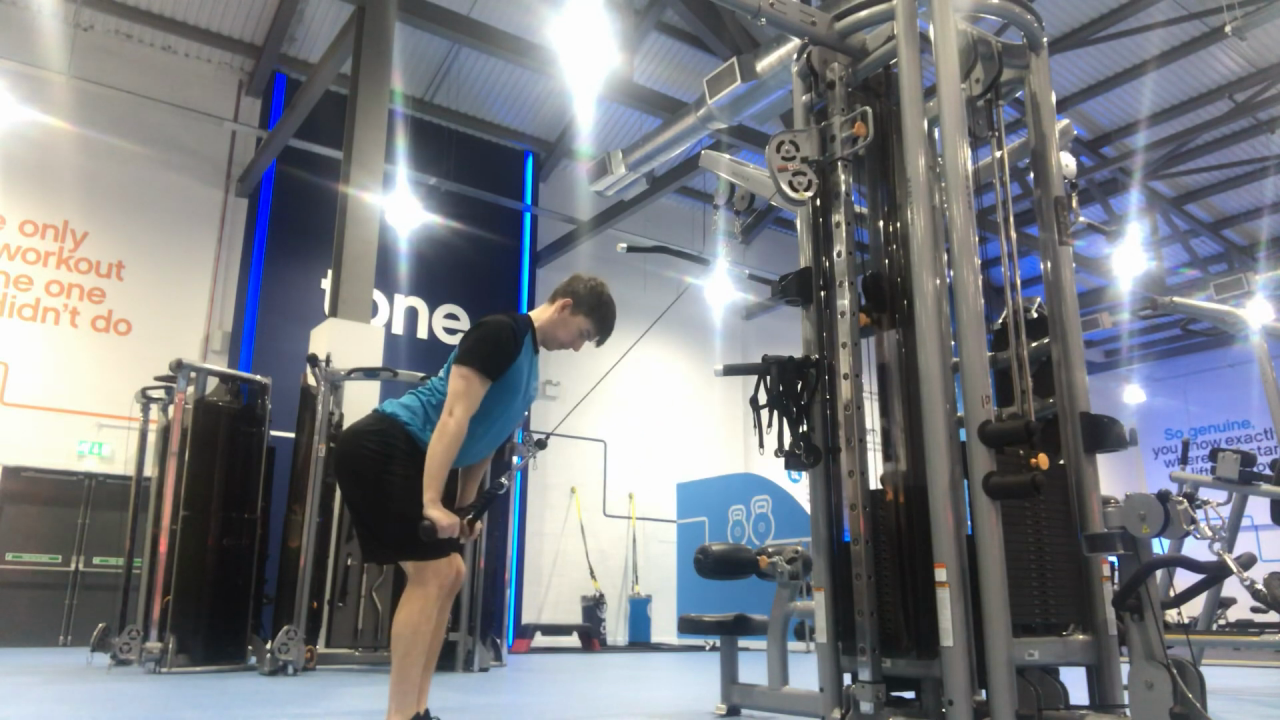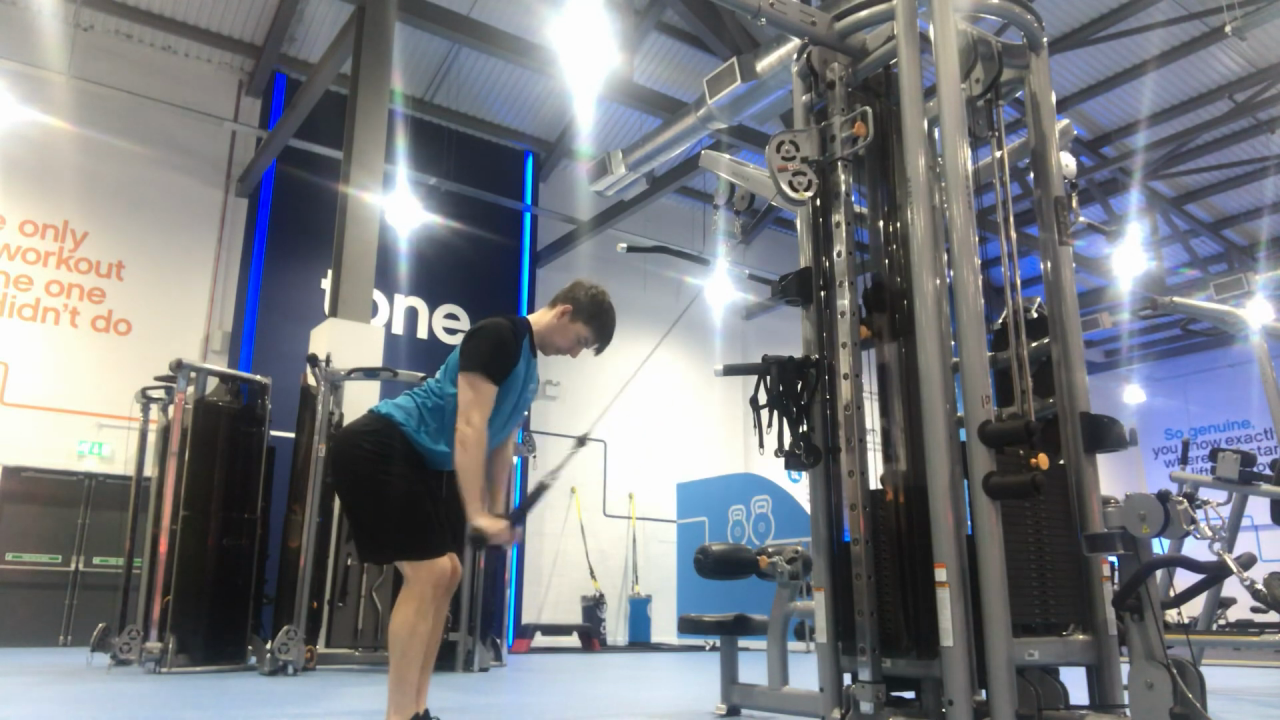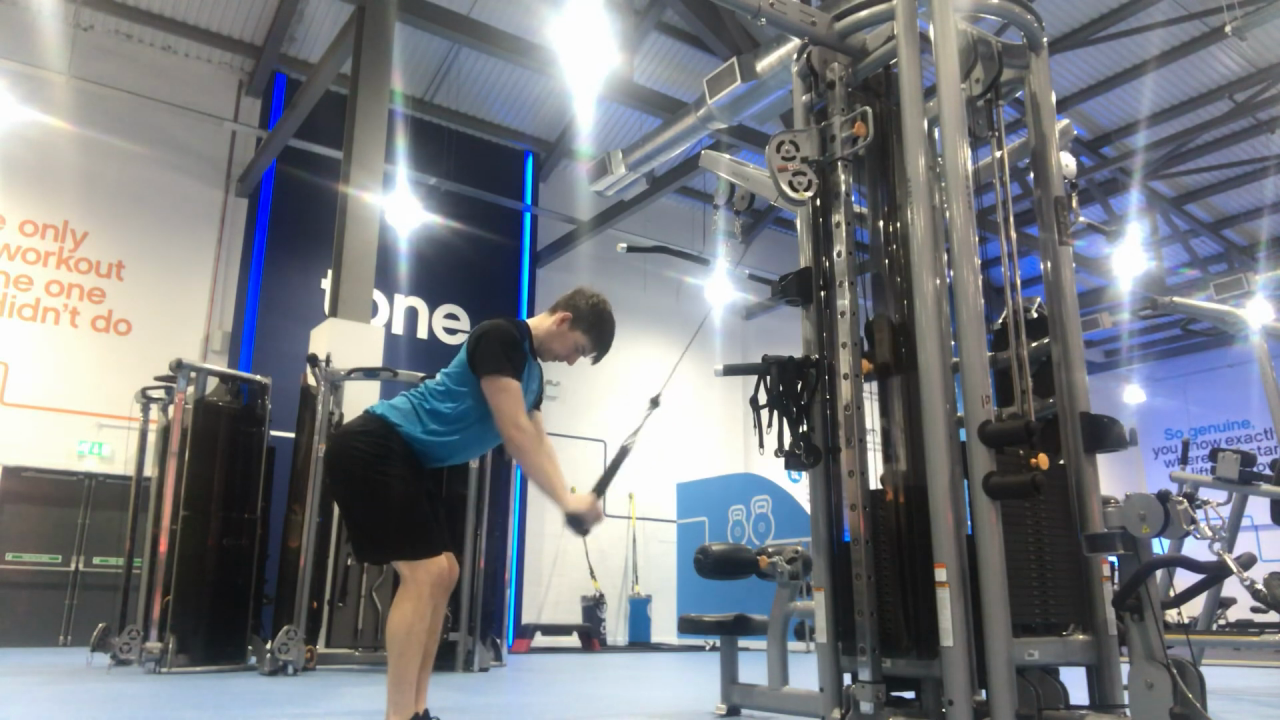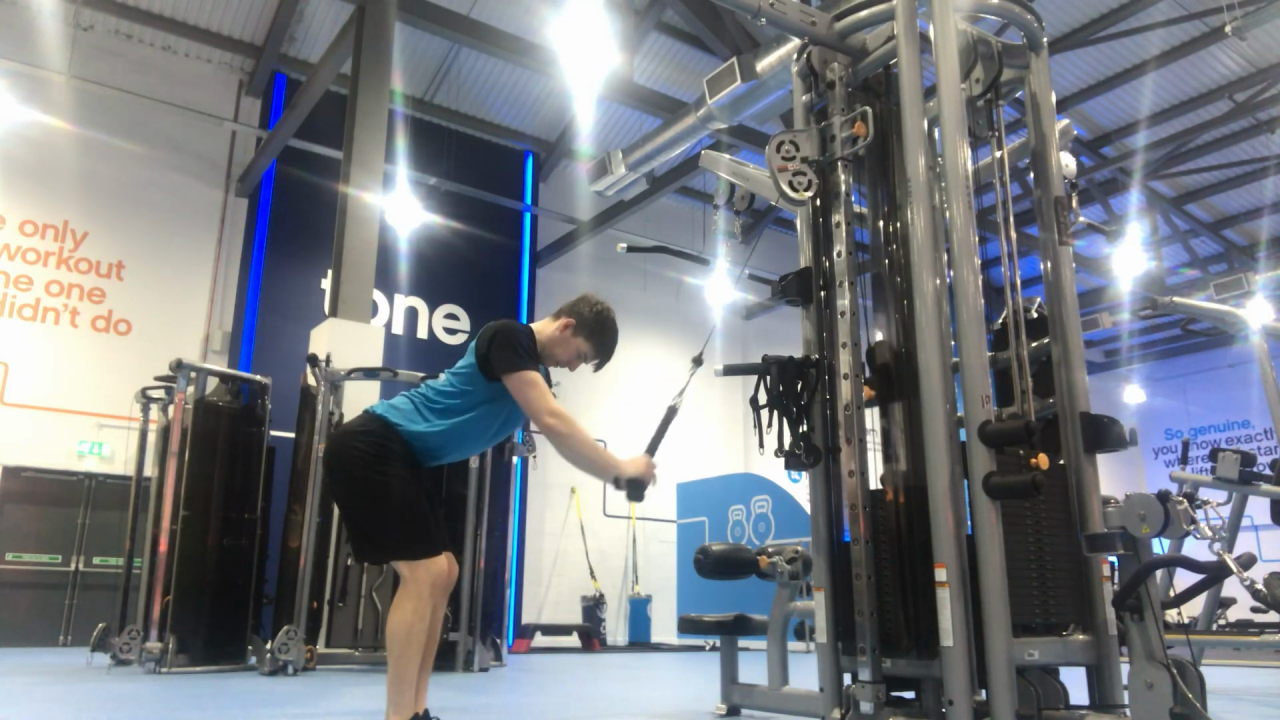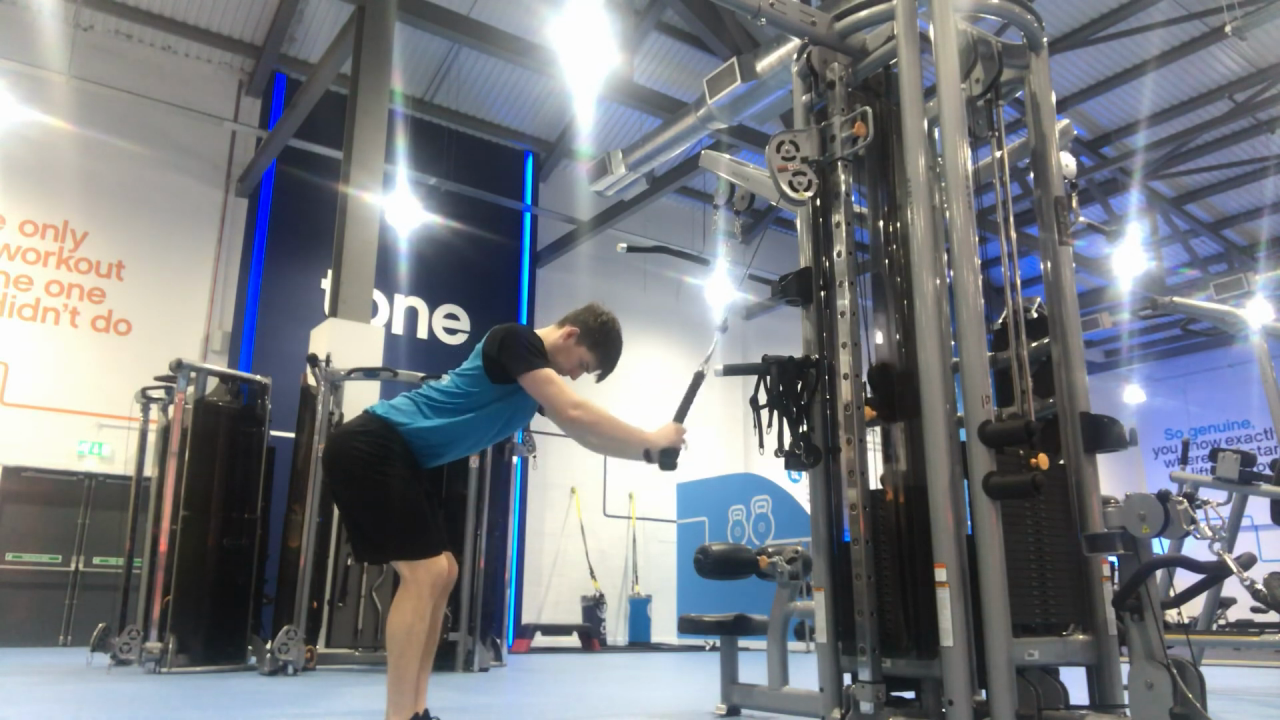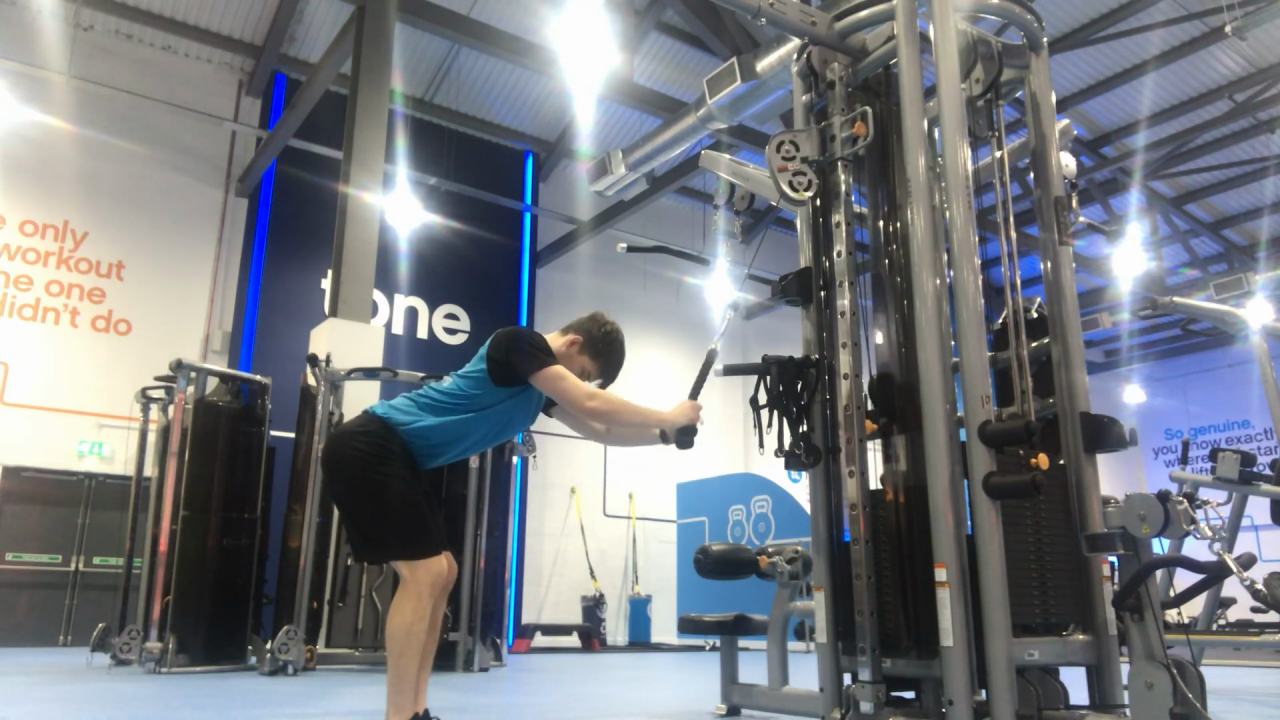
dt=0.3s
person 1, frame 1
left shoulder: (528, 358)
right shoulder: (500, 333)
left elbow: (484, 435)
right elbow: (454, 417)
left wrist: (466, 508)
right wrist: (433, 503)
left hip: (409, 456)
right hip: (381, 448)
left knee: (449, 575)
right knee: (432, 574)
person 1, frame 2
left shoulder: (529, 368)
right shoulder: (498, 335)
left elbow: (500, 443)
right elbow: (469, 427)
left wrist: (498, 513)
right wrist: (478, 513)
left hip: (413, 461)
right hip: (377, 448)
left knee: (446, 572)
right knee: (427, 573)
person 1, frame 3
left shoulder: (532, 373)
right shoulder: (501, 337)
left elbow: (536, 443)
right elbow: (513, 430)
left wrist: (567, 498)
right wrist: (565, 499)
left hip: (411, 460)
right hip: (373, 449)
left knee: (442, 573)
right knee: (425, 572)
person 1, frame 4
left shoulder: (535, 373)
right shoulder: (508, 338)
left elbow: (565, 438)
right elbow: (552, 421)
left wrist: (619, 473)
right wrist: (620, 471)
left hip: (404, 459)
right hip: (371, 448)
left knee: (441, 572)
right knee: (425, 574)
person 1, frame 5
left shoulder: (537, 374)
right shoulder: (515, 340)
left elbow: (584, 434)
right elbow: (575, 414)
left wrist: (647, 449)
right wrist: (650, 442)
left hip: (397, 456)
right hip: (371, 448)
left knee: (440, 573)
right knee: (424, 573)
person 1, frame 6
left shoulder: (541, 384)
right shoulder: (519, 343)
left elbow: (599, 428)
right elbow: (592, 404)
left wrist: (665, 432)
right wrist: (668, 418)
left hip: (395, 456)
right hip: (368, 448)
left knee: (440, 573)
right knee: (424, 574)
